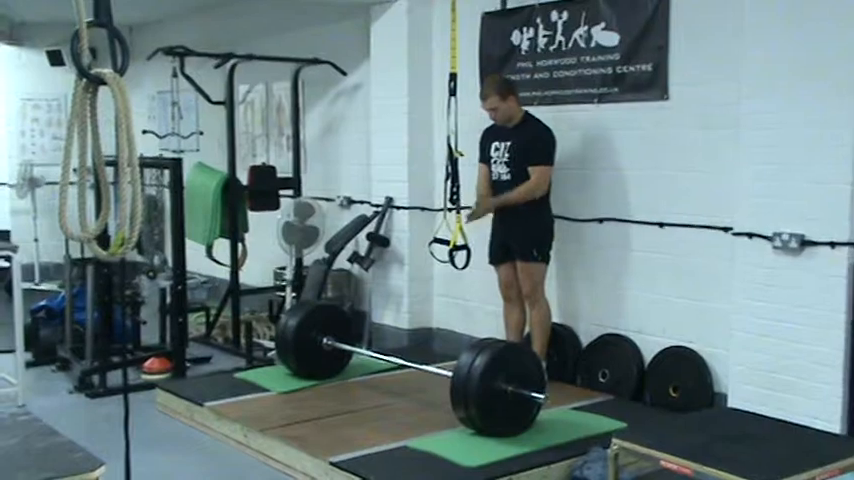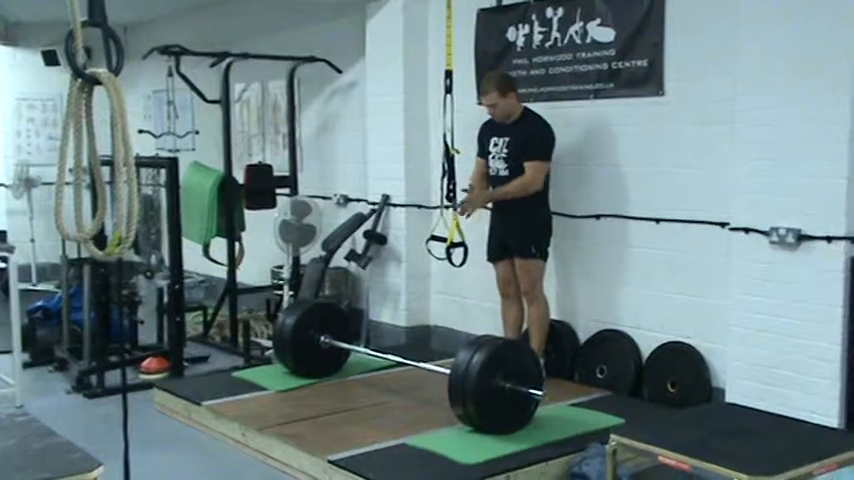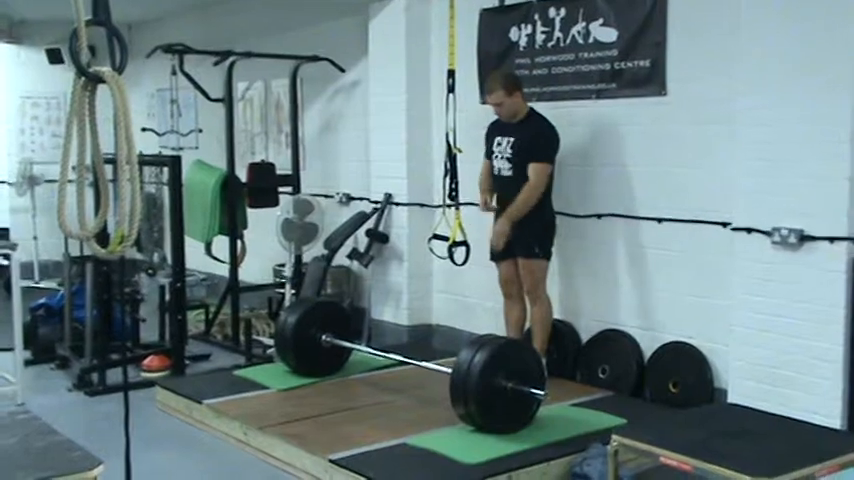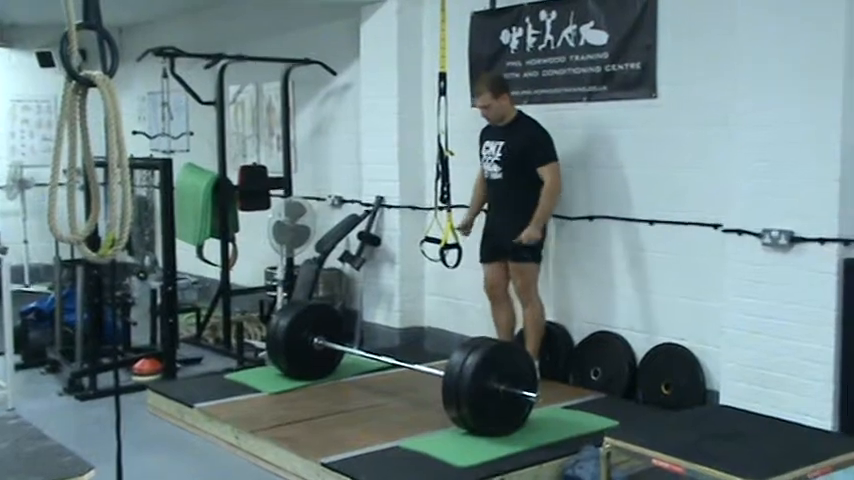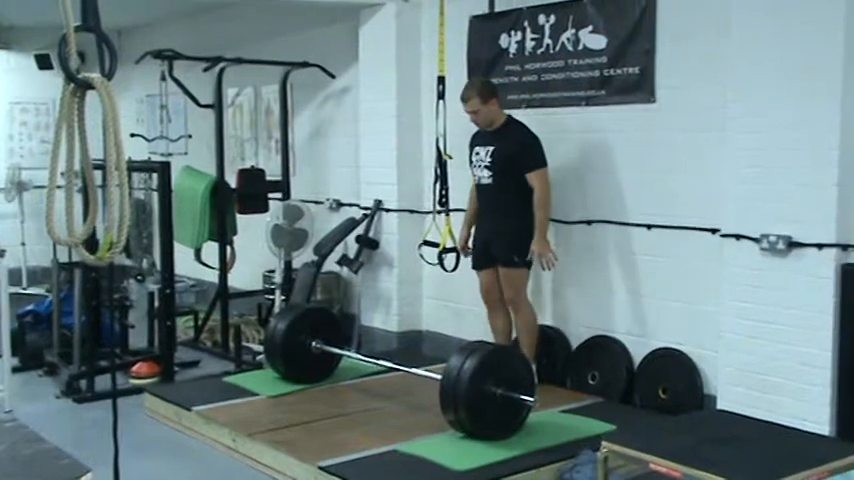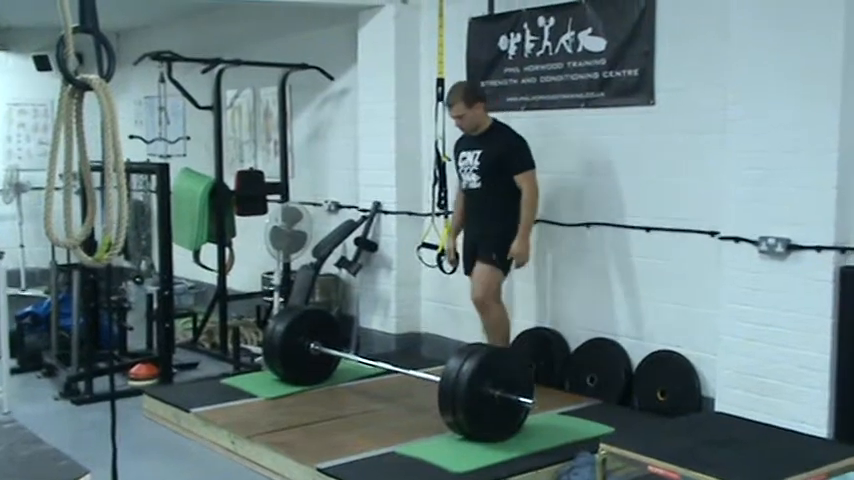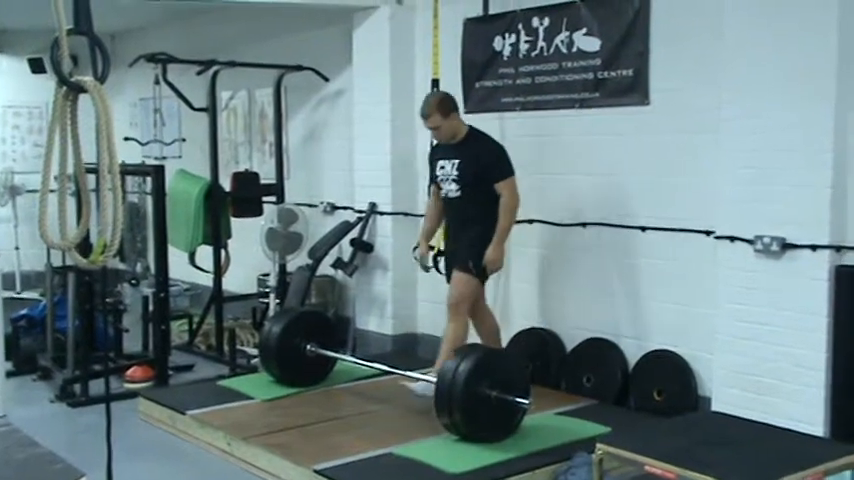
dt=0.2s
person 1, frame 1
left shoulder: (538, 134)
right shoulder: (489, 135)
left elbow: (538, 185)
right elbow: (484, 177)
left wrist: (494, 203)
right wrist: (484, 201)
left hip: (532, 226)
right hip: (502, 224)
left knee: (532, 294)
right knee: (509, 295)
person 1, frame 2
left shoulder: (536, 129)
right shoulder: (488, 129)
left elbow: (533, 181)
right elbow: (480, 171)
left wrist: (487, 196)
right wrist: (475, 193)
left hip: (530, 222)
right hip: (499, 220)
left knee: (530, 291)
right knee: (507, 291)
person 1, frame 3
left shoulder: (541, 131)
right shoulder: (495, 129)
left elbow: (537, 184)
right elbow: (488, 171)
left wrist: (508, 220)
right wrist: (485, 196)
left hip: (533, 223)
right hip: (505, 222)
left knee: (534, 291)
right knee: (510, 290)
person 1, frame 4
left shoulder: (531, 133)
right shoulder: (487, 133)
left elbow: (552, 183)
left wrist: (536, 225)
right wrist: (471, 215)
left hip: (522, 228)
right hip: (494, 224)
left knee: (526, 294)
right knee: (495, 291)
left ankle: (530, 363)
person 1, frame 5
left shoulder: (521, 138)
right shoulder: (477, 139)
left elbow: (541, 189)
left wrist: (540, 238)
right wrist: (466, 228)
left hip: (514, 233)
right hip: (485, 230)
left knee: (516, 300)
right knee: (491, 299)
person 1, frame 6
left shoulder: (508, 142)
right shoulder: (461, 145)
left elbow: (529, 191)
left wrist: (522, 238)
right wrist: (452, 237)
left hip: (501, 233)
right hip: (475, 233)
left knee: (484, 297)
right knee: (485, 299)
person 1, frame 7
left shoulder: (486, 150)
right shoulder: (437, 152)
left elbow: (510, 196)
left wrist: (497, 244)
right wrist: (424, 241)
left hip: (479, 238)
right hip: (455, 237)
left knee: (457, 303)
right knee: (476, 307)
